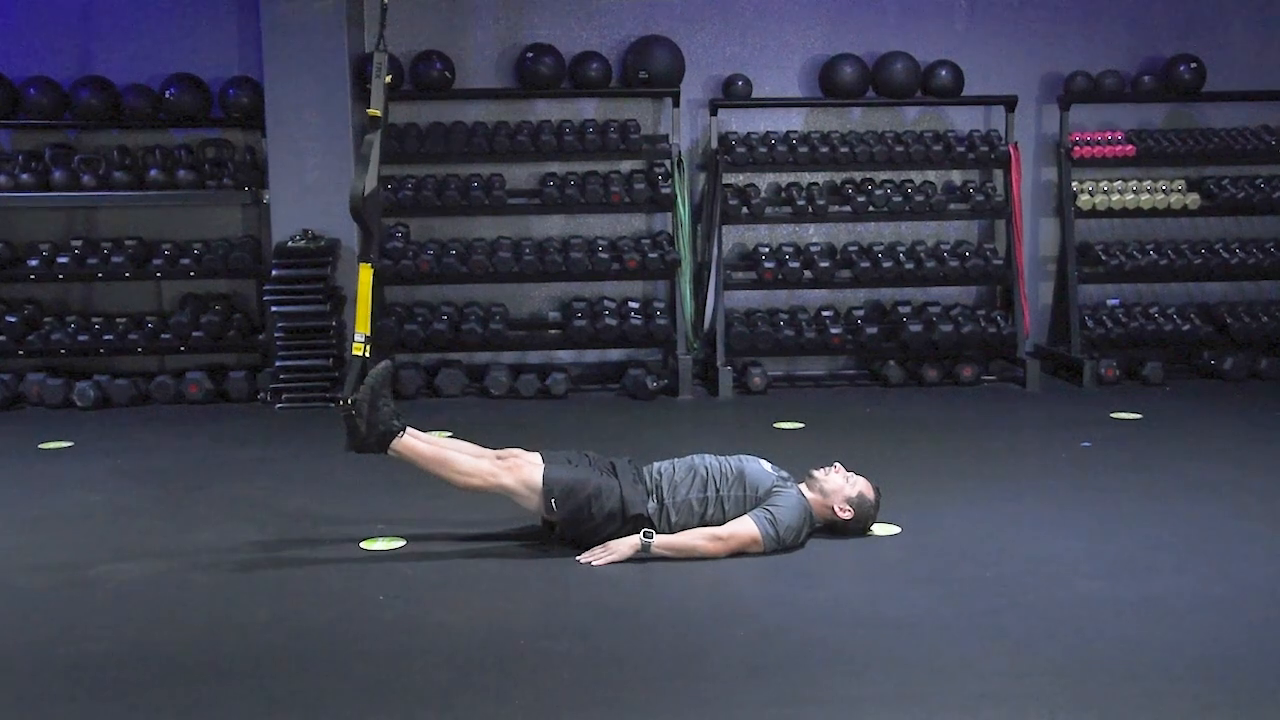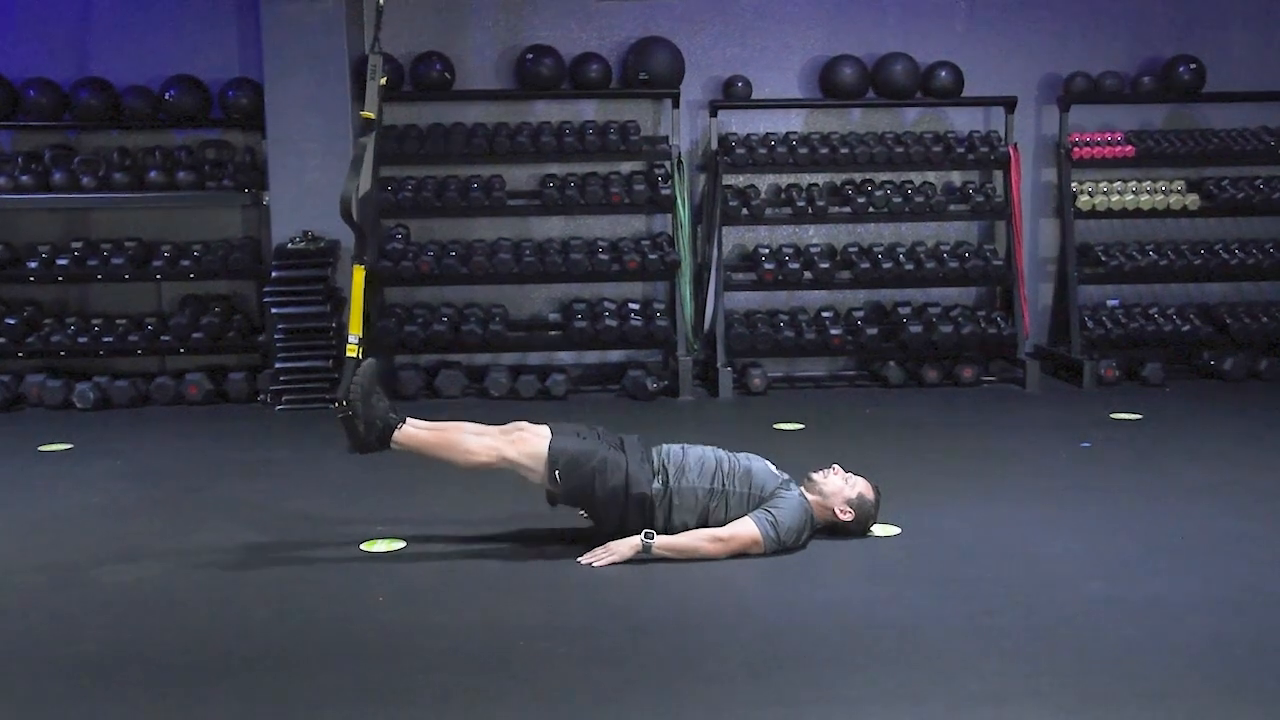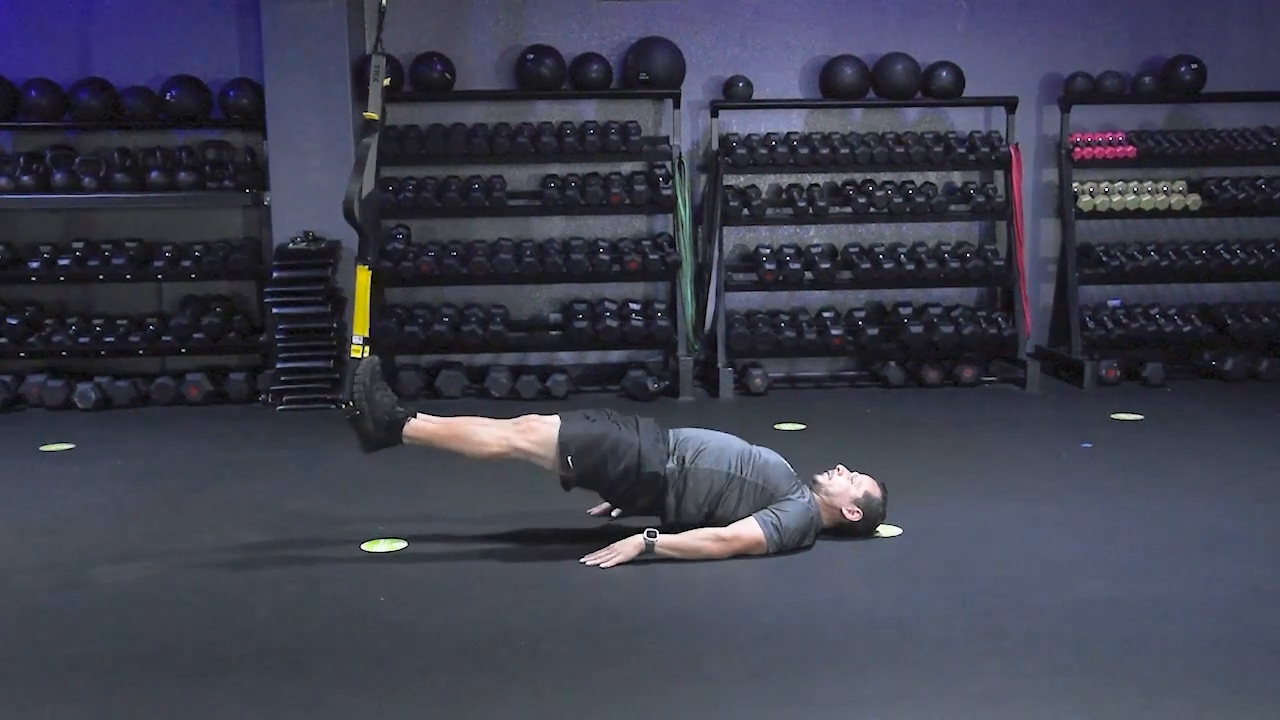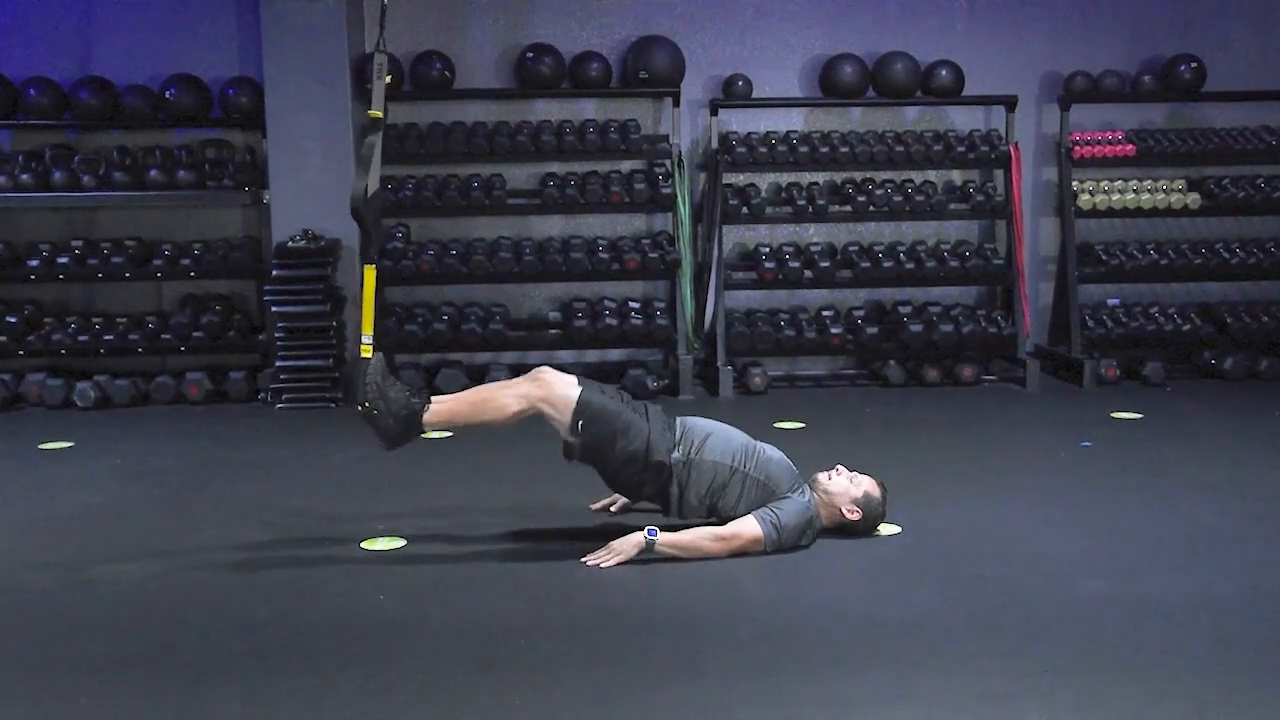
dt=0.3s
person 1, frame 1
left shoulder: (792, 514)
right shoulder: (781, 484)
left elbow: (723, 539)
left wrist: (639, 540)
left hip: (638, 507)
right hip: (641, 478)
left knee: (509, 475)
right knee: (512, 459)
left ankle: (389, 436)
right ankle: (391, 431)
person 1, frame 2
left shoulder: (795, 516)
right shoulder: (783, 488)
left elbow: (723, 541)
left wrist: (640, 541)
left hip: (645, 490)
right hip: (647, 466)
left knee: (512, 449)
right knee: (519, 432)
left ankle: (387, 432)
right ankle: (393, 425)
person 1, frame 3
left shoulder: (801, 518)
right shoulder: (794, 489)
left elbow: (727, 541)
left wrist: (644, 542)
left hip: (658, 472)
right hip: (660, 450)
left knee: (521, 437)
right knee: (528, 427)
left ankle: (396, 427)
right ankle: (400, 422)
person 1, frame 4
left shoulder: (799, 519)
right shoulder: (795, 488)
left elbow: (725, 538)
left wrist: (646, 538)
left hip: (659, 461)
right hip: (666, 443)
left knee: (543, 388)
right knee: (544, 383)
left ankle: (413, 416)
right ankle: (418, 410)
